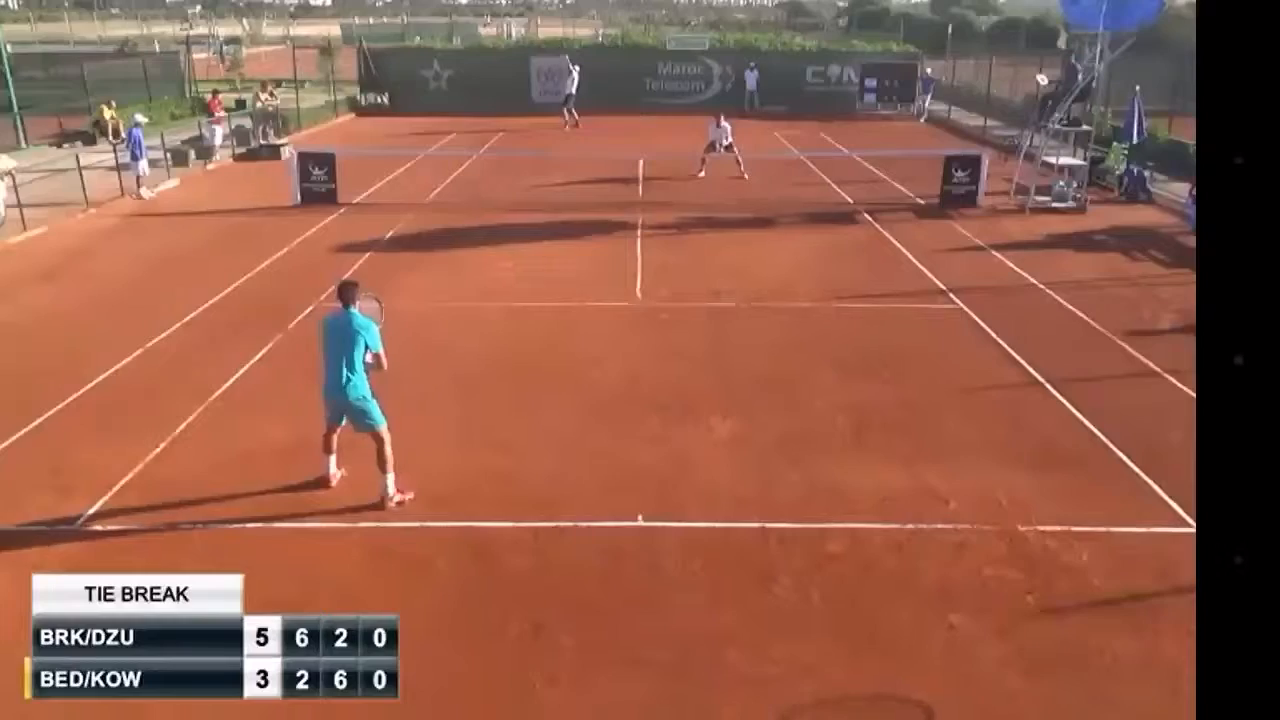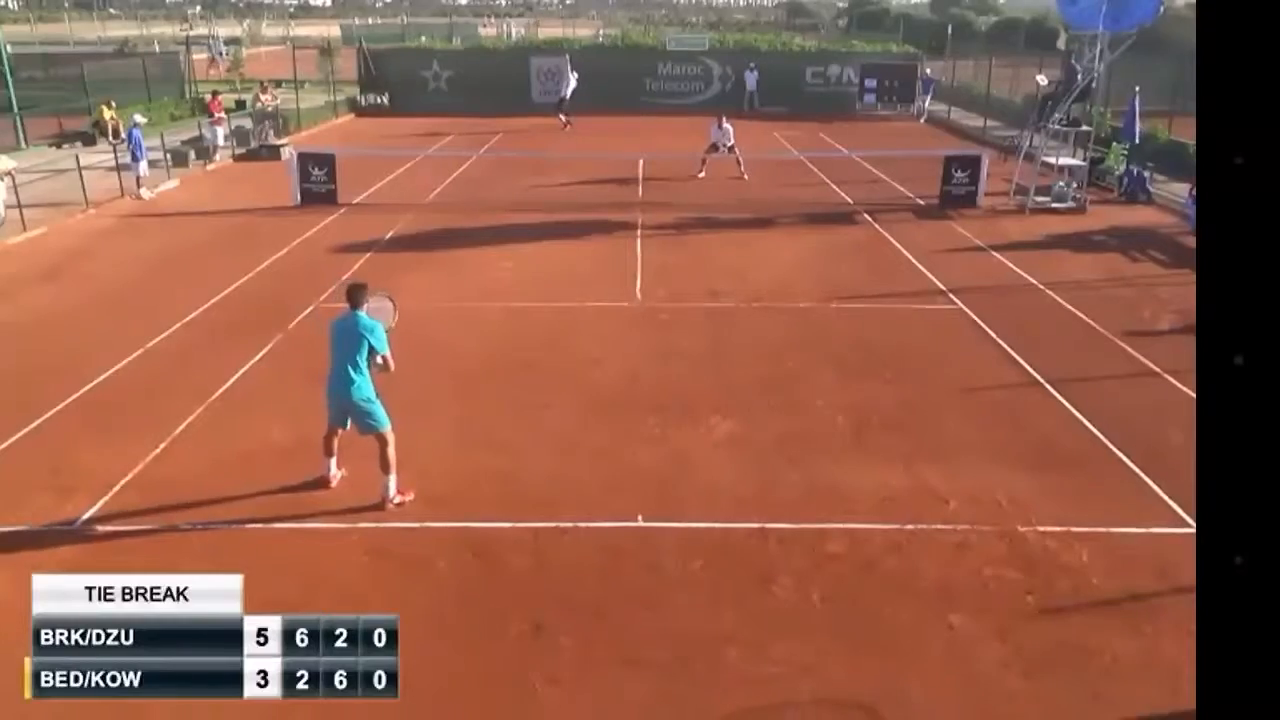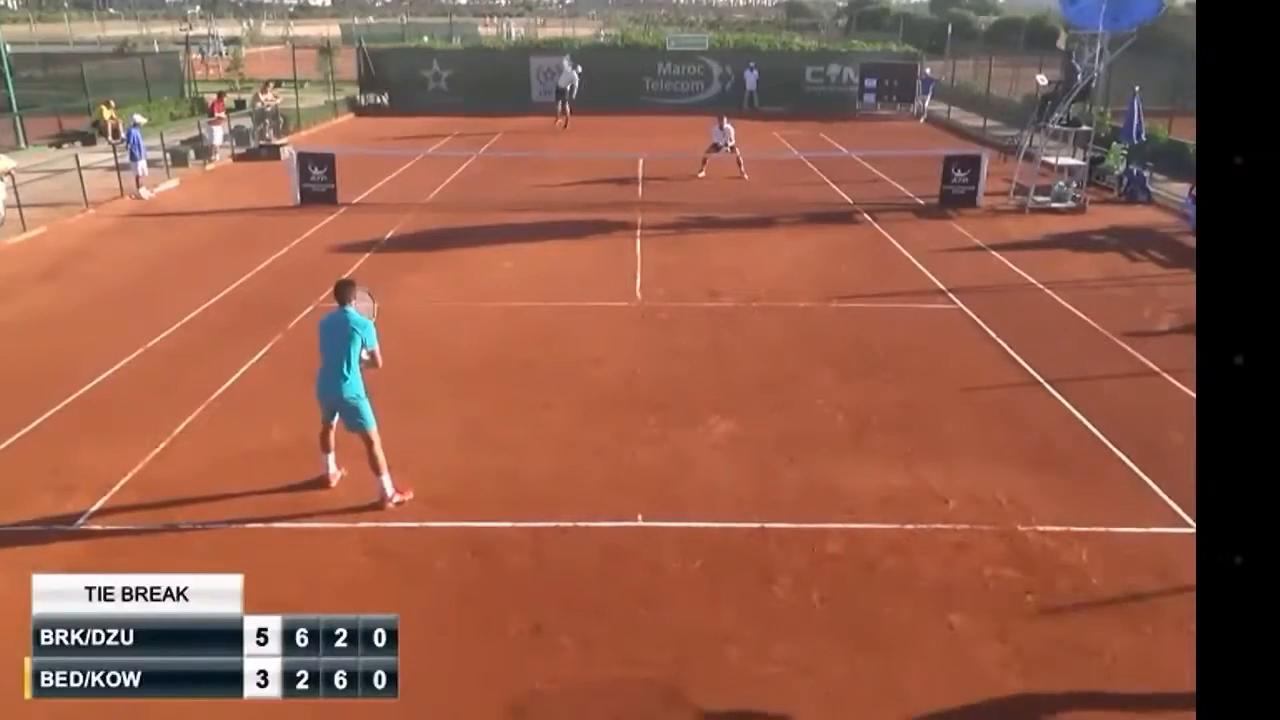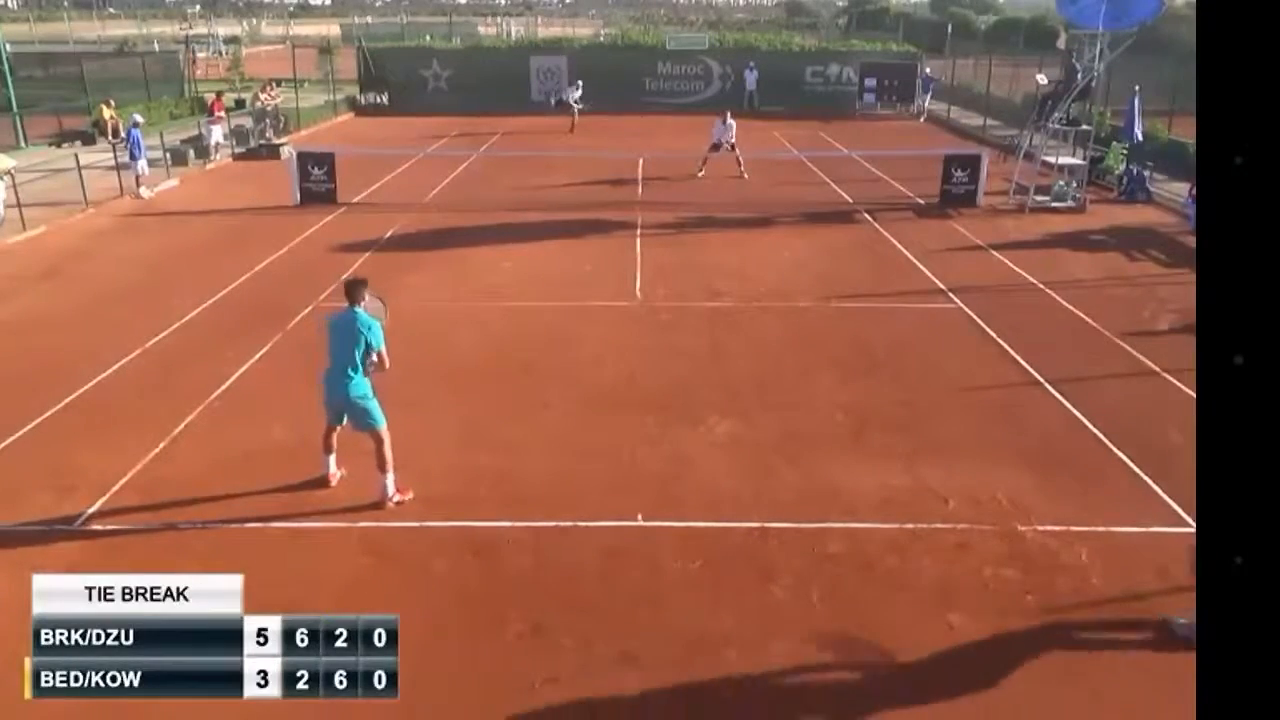
dt=0.4s
person 1, frame 1
left shoulder: (328, 322)
right shoulder: (367, 326)
right elbow: (382, 365)
left hip: (331, 389)
right hip: (356, 392)
left knee: (331, 429)
right knee: (383, 439)
left ankle: (332, 473)
right ankle: (390, 493)
person 1, frame 2
left shoulder: (336, 324)
right shoulder: (373, 328)
right elbow: (389, 367)
left hip: (334, 390)
right hip: (360, 394)
left knee: (332, 432)
right knee: (387, 440)
left ankle: (332, 473)
right ankle: (391, 494)
person 1, frame 3
left shoulder: (324, 322)
right shoulder: (363, 324)
right elbow: (377, 362)
left hip: (324, 387)
right hip: (349, 391)
left knee: (328, 426)
right knee: (372, 441)
left ankle: (331, 472)
right ankle: (388, 493)
person 1, frame 4
left shoulder: (334, 321)
right shoulder: (370, 325)
right elbow: (384, 365)
right wrist: (372, 364)
left hip: (332, 387)
right hip: (357, 391)
left knee: (331, 428)
right knee: (382, 439)
left ankle: (331, 473)
right ankle: (390, 493)
